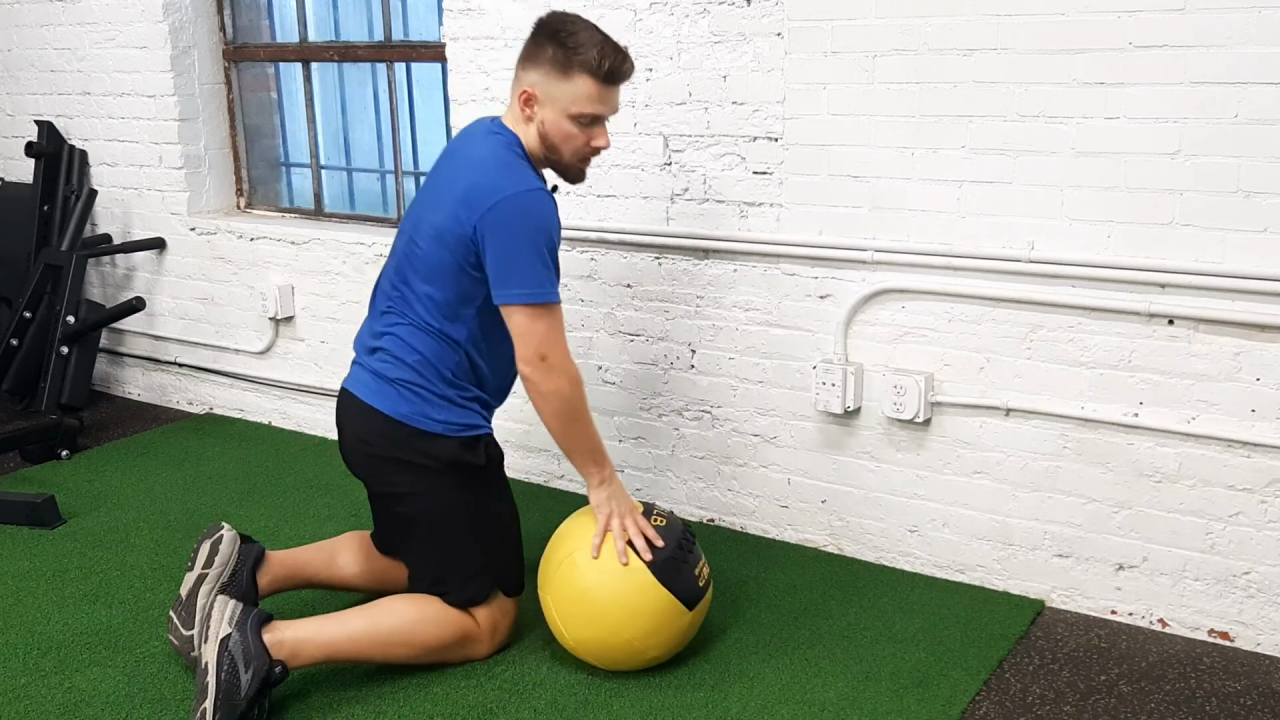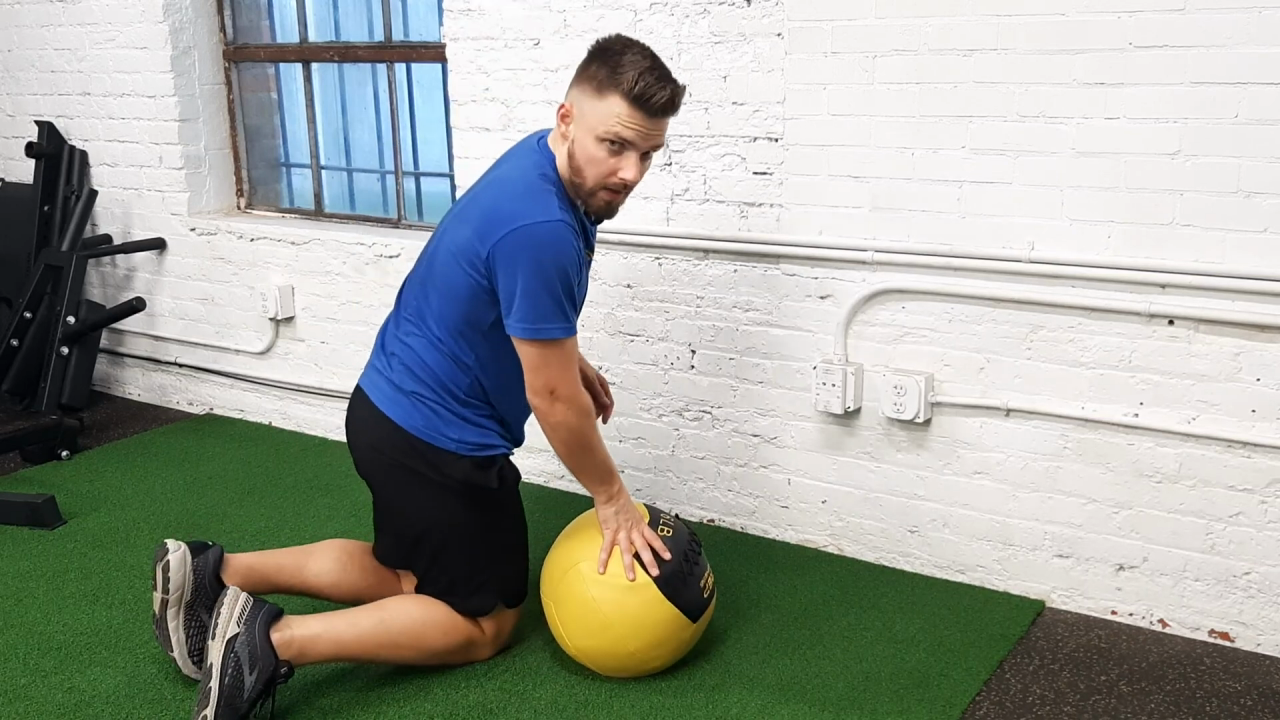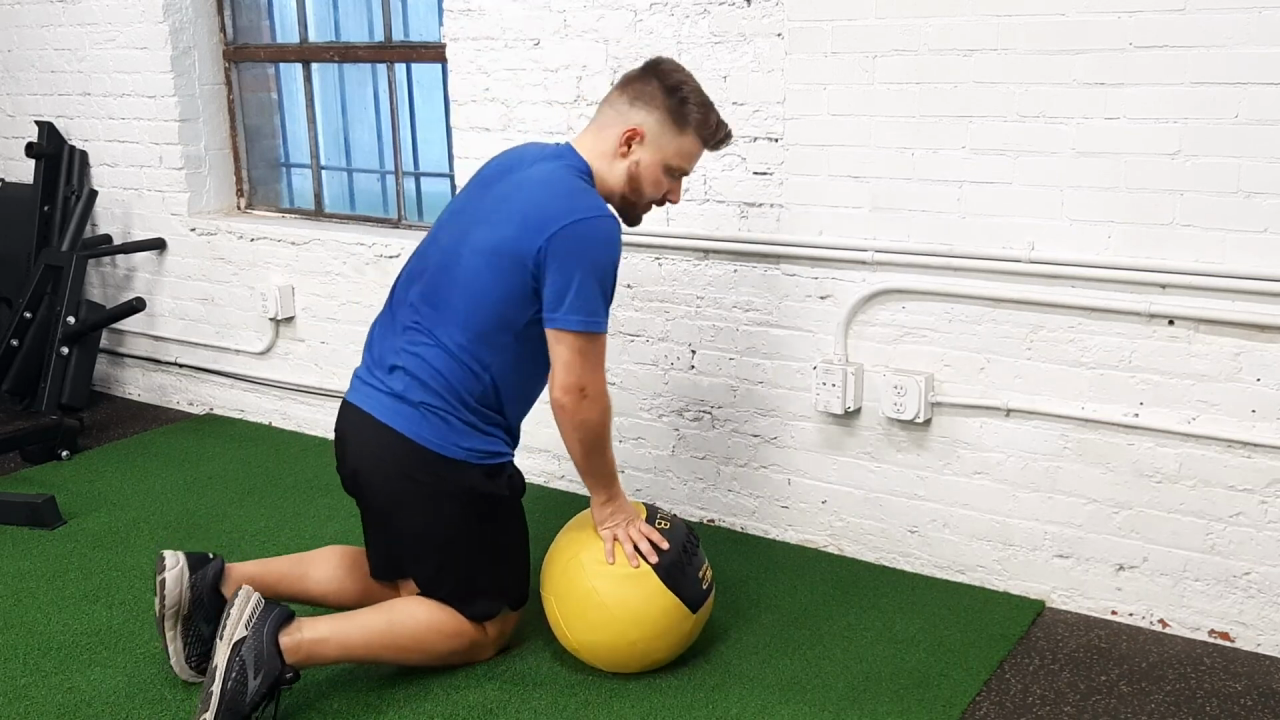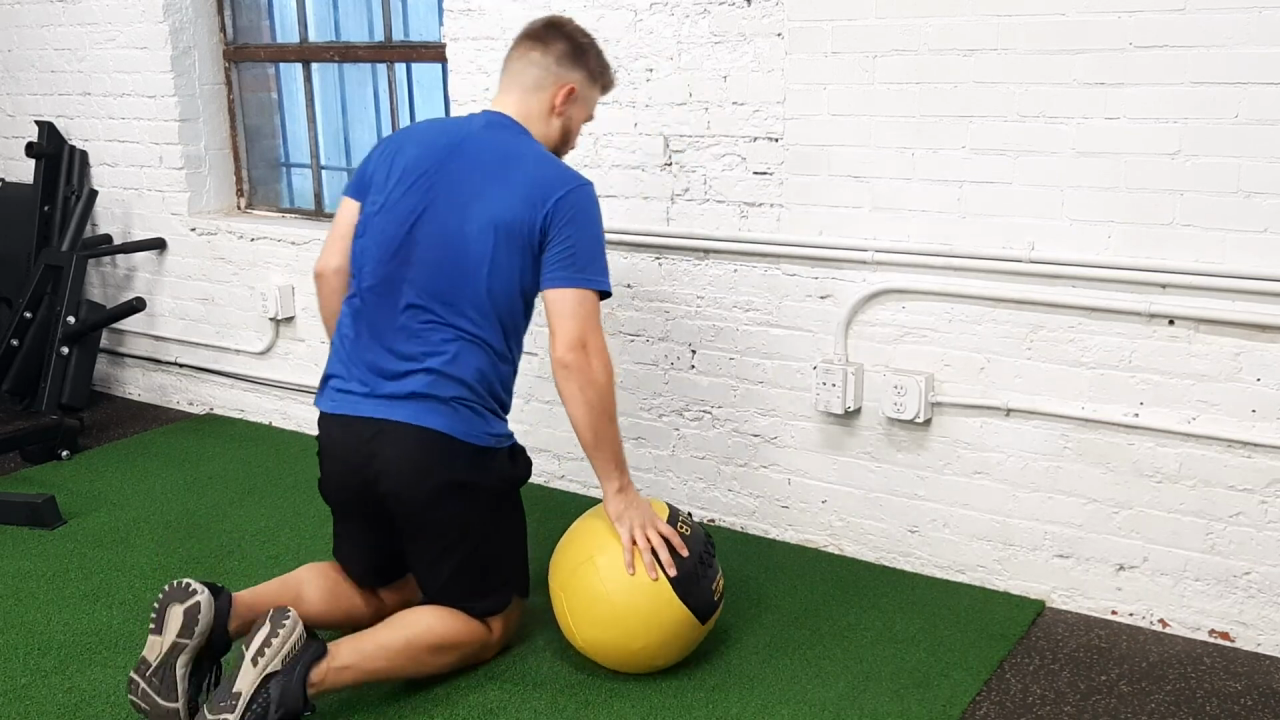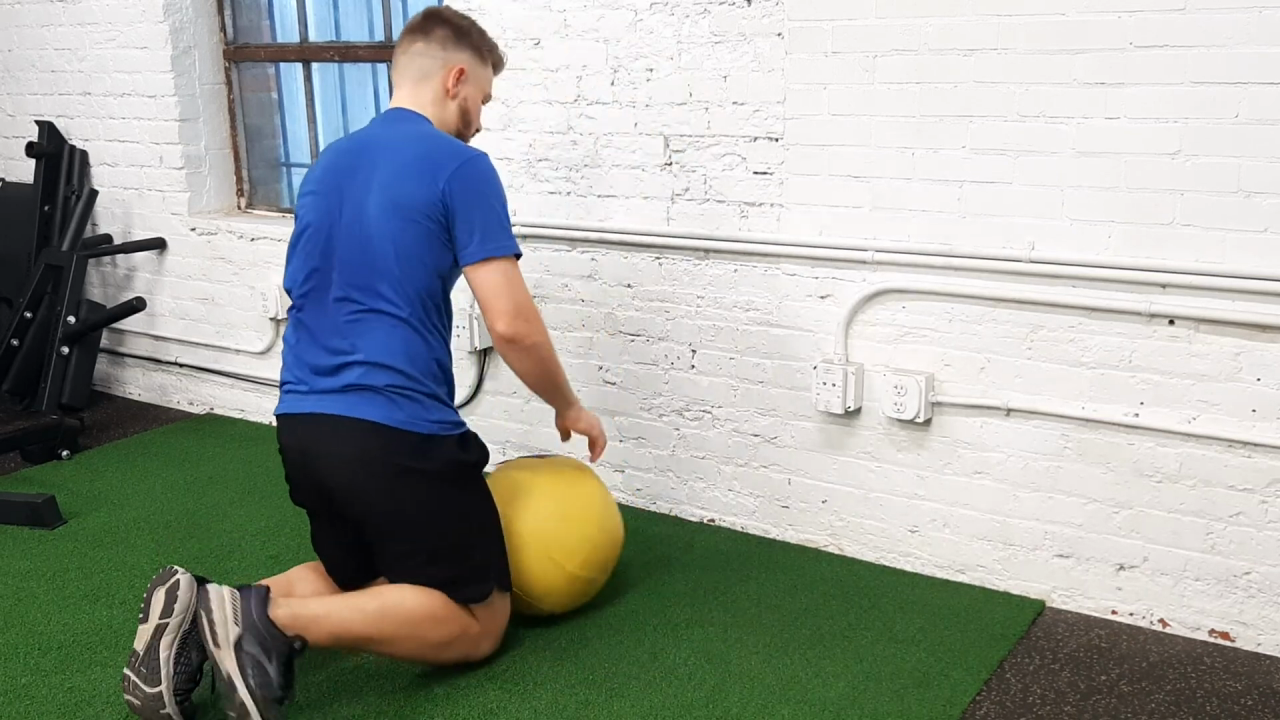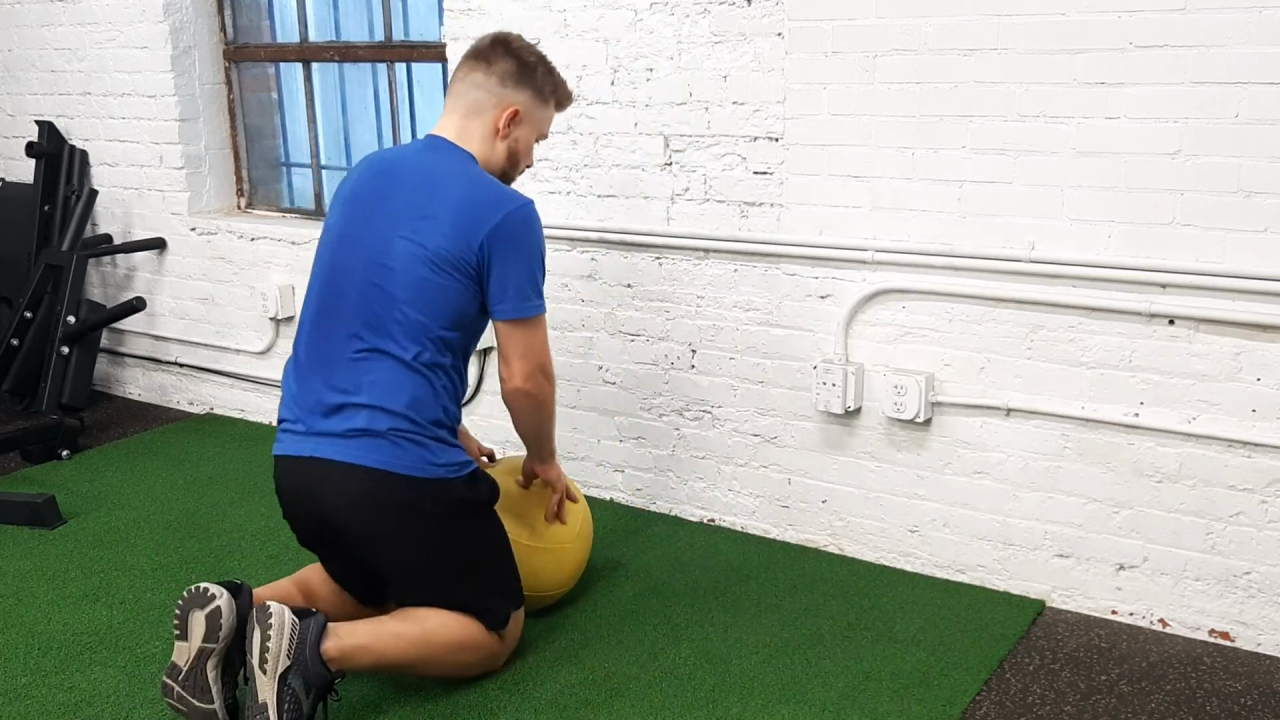
dt=0.5s
person 1, frame 1
left shoulder: (480, 143)
right shoulder: (517, 199)
right elbow: (544, 365)
right wrist: (604, 484)
left hip: (375, 401)
right hip: (425, 428)
left knee: (415, 559)
right knee: (481, 617)
left ankle: (250, 567)
right ankle: (265, 643)
person 1, frame 2
left shoulder: (543, 162)
right shoulder: (540, 229)
right elbow: (553, 399)
left wrist: (579, 365)
right wrist: (613, 499)
left hip: (388, 410)
right hip: (436, 440)
left knee: (402, 574)
right knee: (482, 622)
left ankle: (215, 575)
right ankle: (275, 640)
person 1, frame 3
left shoulder: (520, 161)
right shoulder: (585, 226)
right elbow: (574, 391)
right wrist: (608, 502)
left hip: (367, 416)
right hip: (435, 449)
left knee: (401, 580)
right knee: (483, 622)
left ankle: (216, 582)
right ankle: (282, 640)
person 1, frame 4
left shoulder: (401, 146)
right shoulder: (560, 193)
left elbow: (331, 271)
right elbow: (575, 354)
right wrist: (619, 492)
left hip: (344, 423)
right hip: (449, 443)
left knee: (373, 586)
right knee: (485, 620)
left ankle: (219, 612)
person 1, frame 5
left shoulder: (328, 165)
right shoulder: (459, 167)
right elbow: (511, 324)
right wrist: (568, 407)
left hip: (304, 422)
right hip: (395, 431)
left knee: (362, 579)
right knee: (475, 619)
left ankle: (199, 608)
right ankle: (272, 617)
person 1, frame 6
left shoulder: (365, 175)
right shoulder: (503, 214)
right elbow: (524, 380)
right wrist: (544, 459)
left hip: (301, 458)
right hip: (397, 472)
left knee: (375, 588)
right knee: (493, 631)
left ankle: (241, 610)
right ankle: (320, 649)
